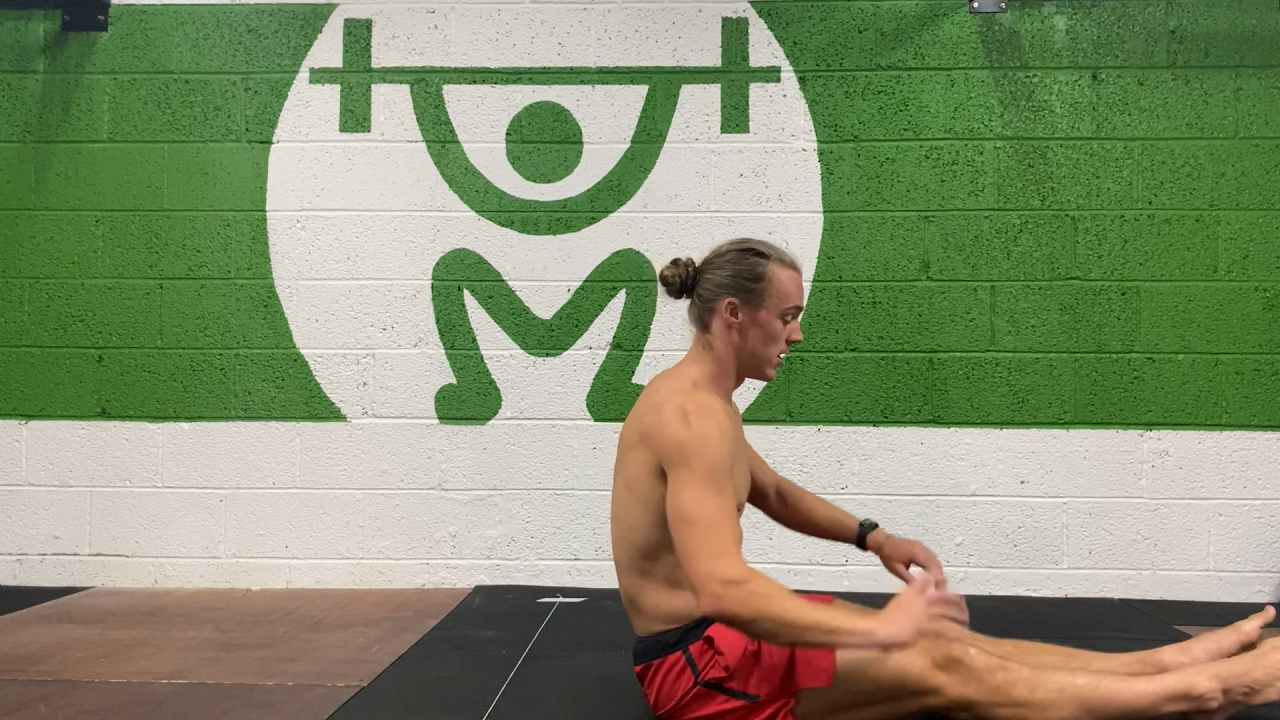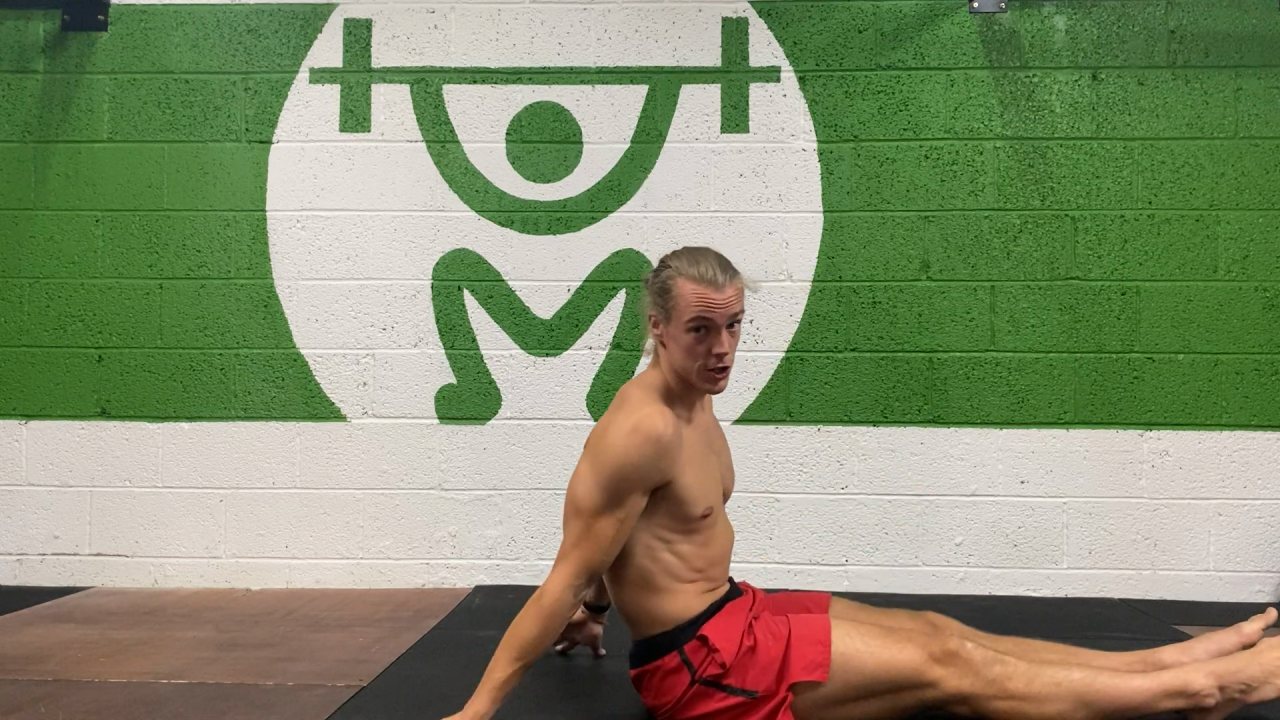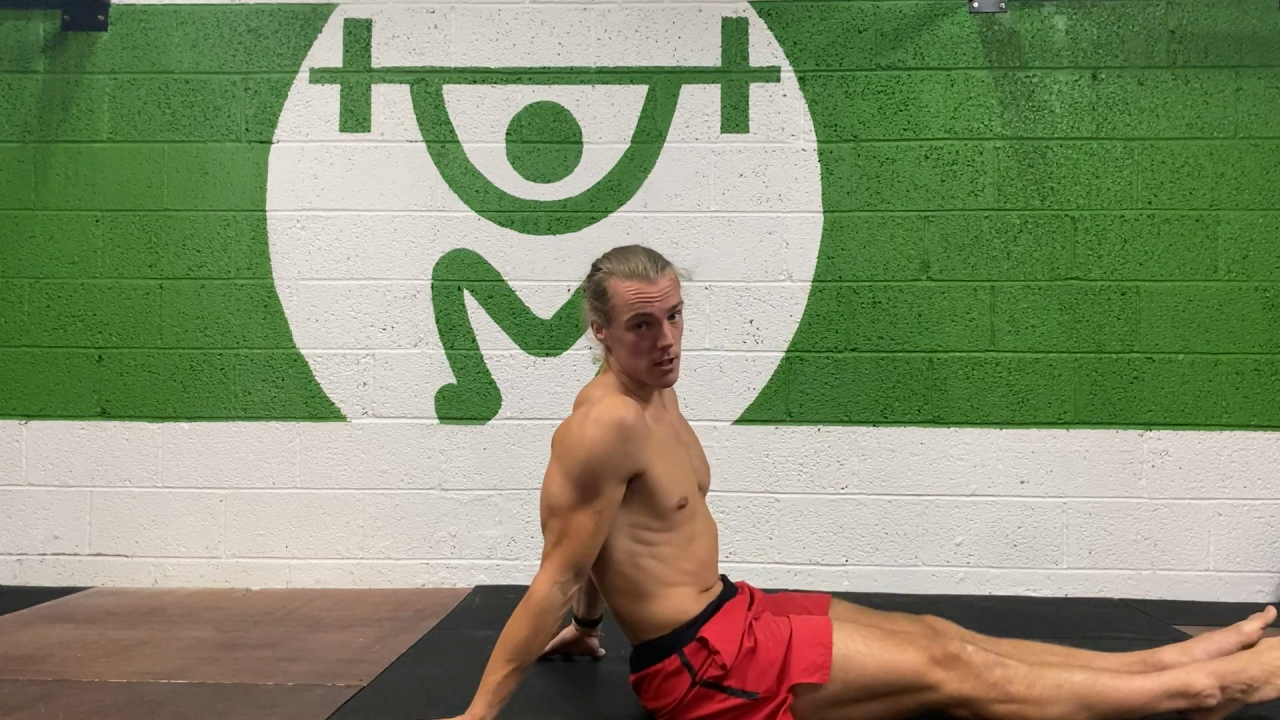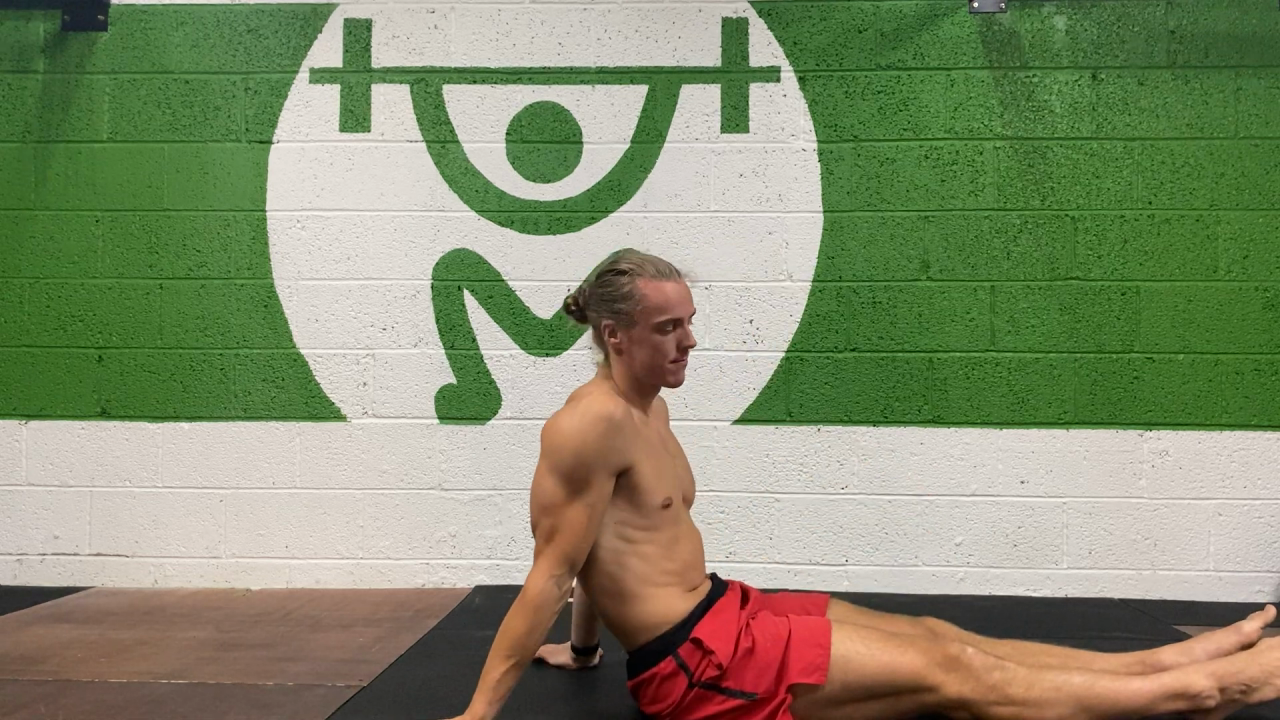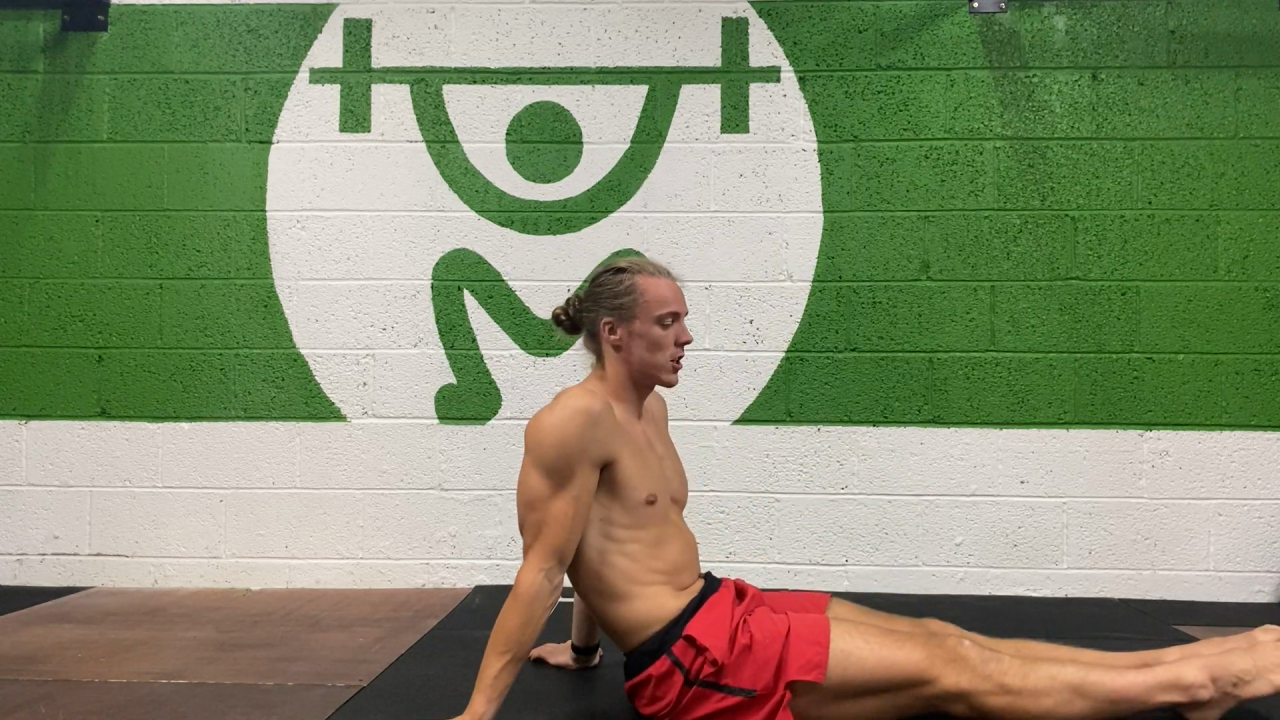
dt=0.7s
person 1, frame 1
left shoulder: (695, 399)
right shoulder: (694, 415)
left elbow: (773, 491)
right elbow: (724, 588)
left wrist: (872, 536)
right wrist: (879, 629)
left hip: (713, 634)
right hip: (699, 661)
left knee: (941, 639)
left ankle: (1169, 662)
person 1, frame 2
left shoulder: (691, 400)
right shoulder: (643, 430)
right elbow: (568, 578)
left wrist: (595, 608)
left hip: (729, 616)
left knee: (936, 631)
person 1, frame 3
left shoulder: (654, 392)
right shoulder: (606, 424)
right elbow: (557, 578)
left wrist: (588, 628)
left hip: (731, 617)
left knee: (936, 636)
person 1, frame 4
left shoulder: (646, 406)
right shoulder: (590, 423)
left elbow: (601, 553)
right elbow: (551, 574)
left wrist: (583, 648)
left hip: (724, 614)
left knee: (936, 637)
person 1, frame 5
left shoulder: (648, 407)
right shoulder: (573, 421)
right elbow: (541, 571)
left wrist: (584, 647)
left hip: (723, 612)
left knee: (936, 637)
